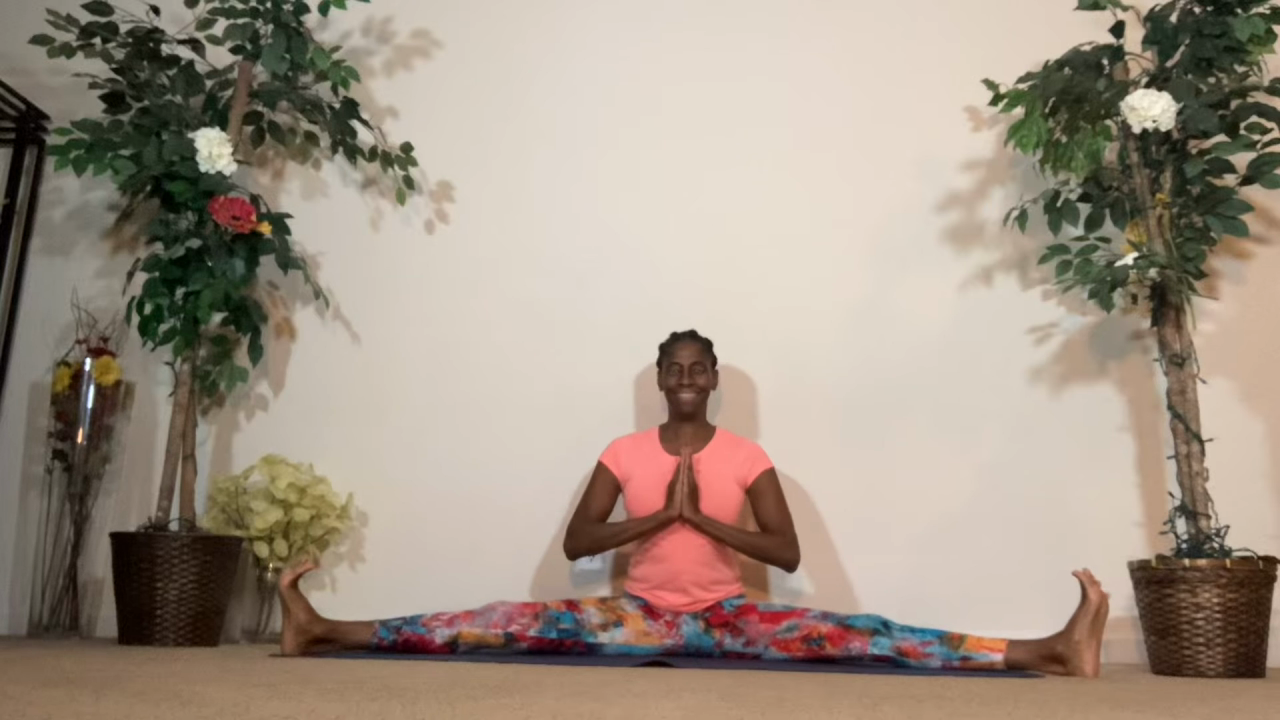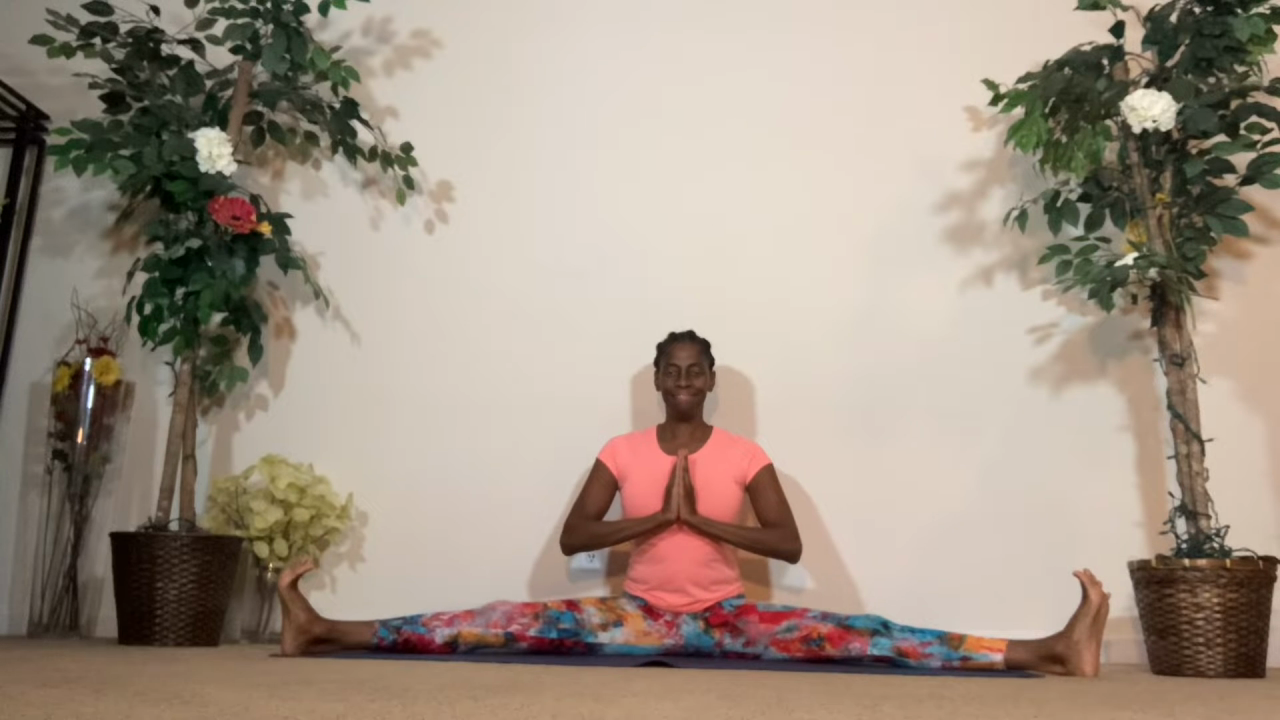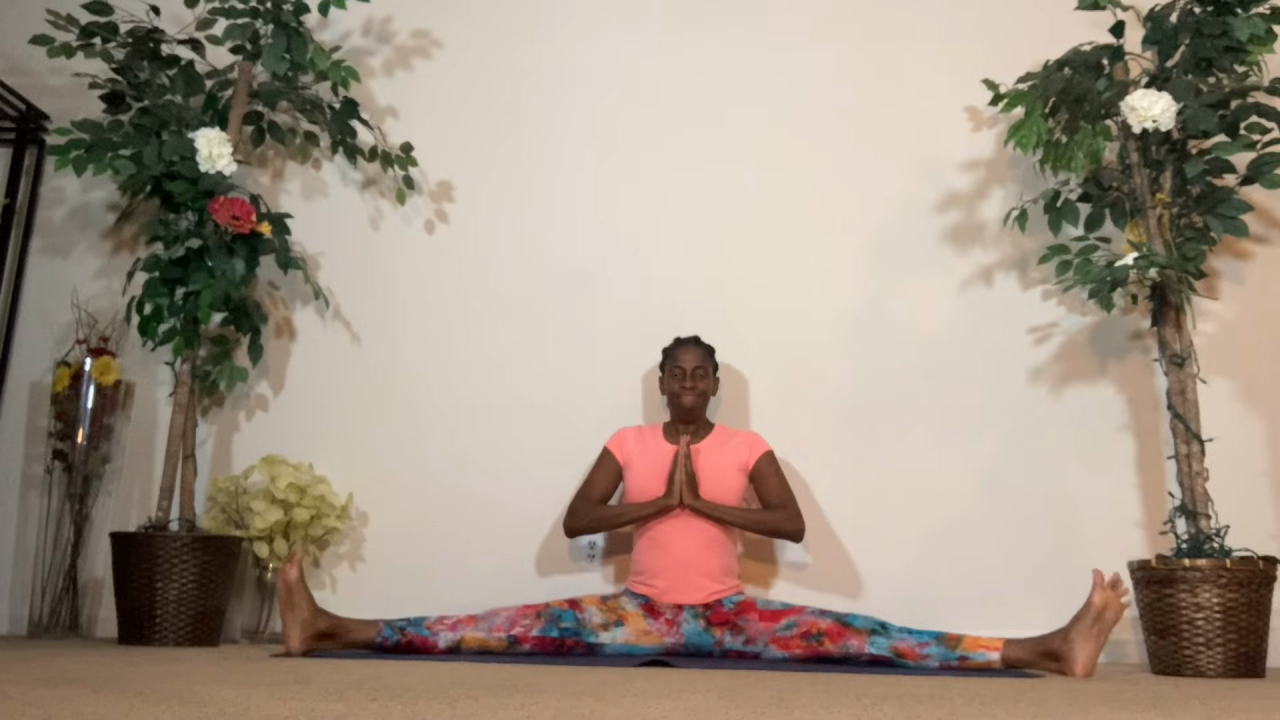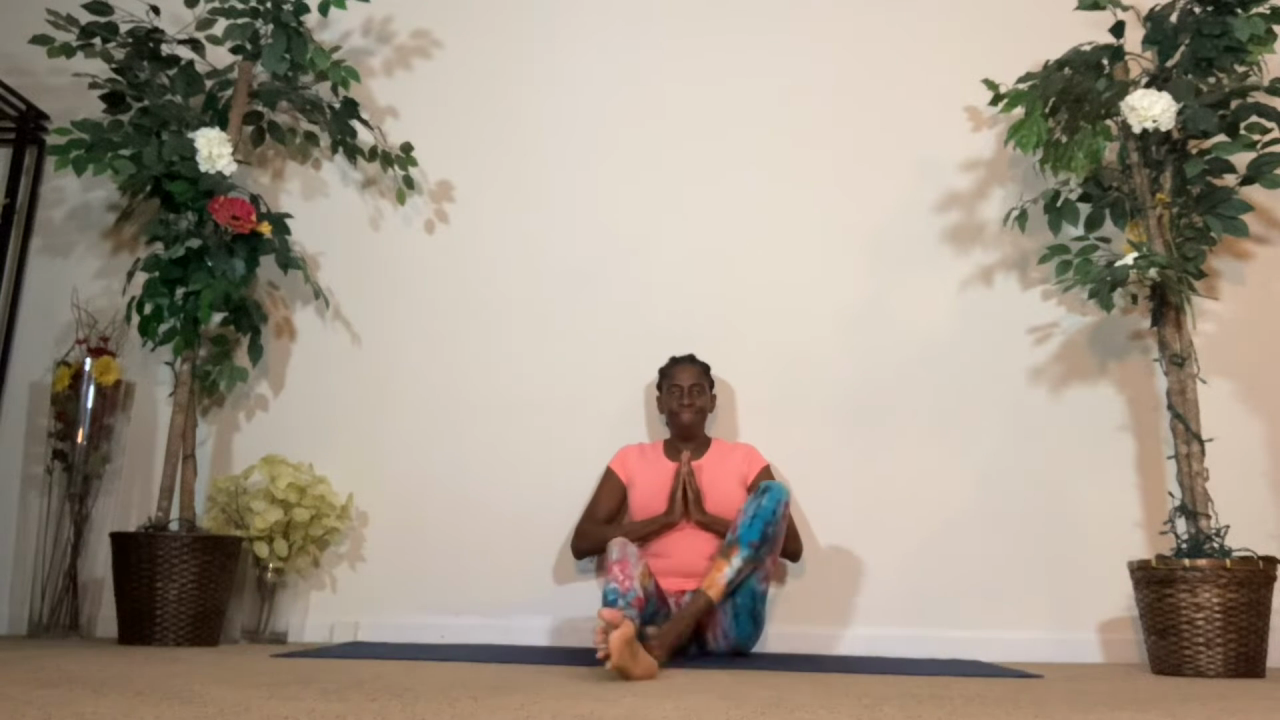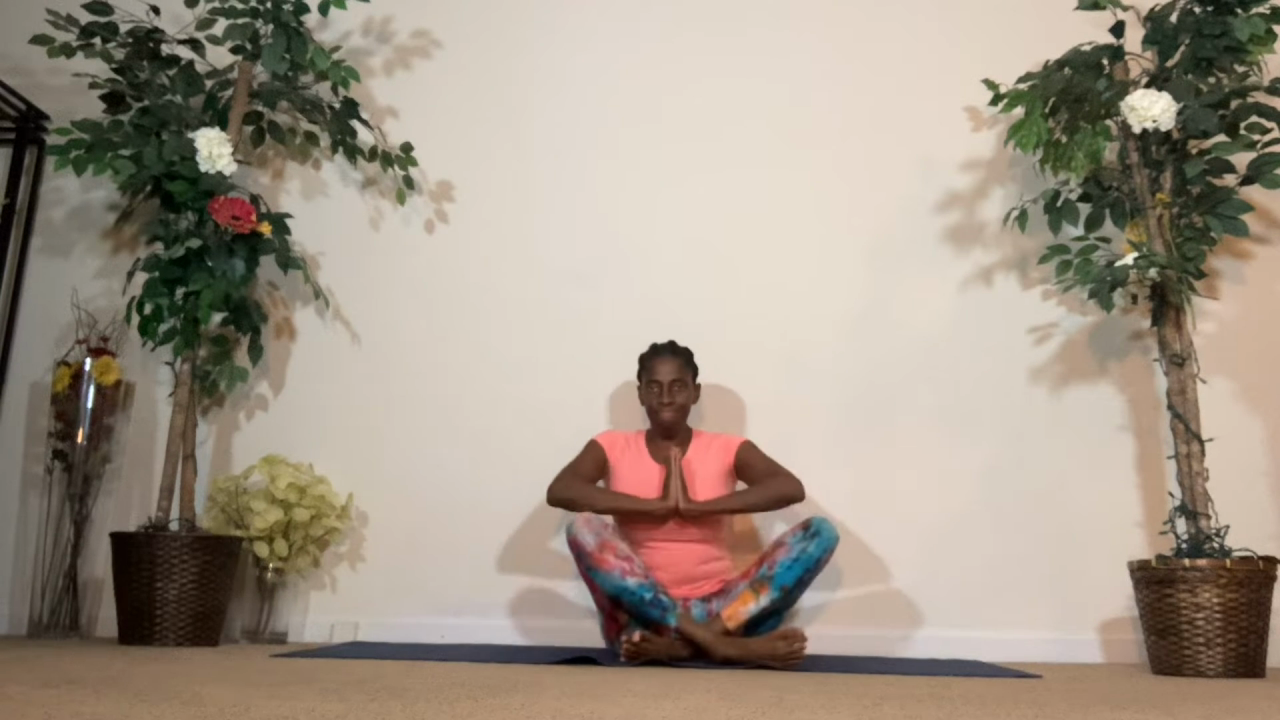
dt=1s
person 1, frame 1
left shoulder: (747, 457)
right shoulder: (623, 452)
left elbow: (787, 552)
right elbow: (577, 540)
left wrist: (702, 518)
right wrist: (658, 516)
left hip: (729, 620)
right hip: (637, 618)
left knee: (856, 638)
right knee: (514, 623)
left ankle: (1047, 653)
right ankle: (326, 632)
person 1, frame 2
left shoulder: (744, 454)
right shoulder: (621, 451)
left elbow: (788, 543)
right elbow: (572, 537)
left wrist: (700, 518)
right wrist: (656, 516)
left hip: (728, 619)
right hip: (636, 618)
left knee: (854, 636)
right knee: (514, 623)
left ankle: (1048, 651)
right ankle: (324, 630)
person 1, frame 3
left shoulder: (746, 446)
right shoulder: (627, 443)
left elbow: (793, 524)
right elbow: (575, 520)
left wrist: (703, 502)
right wrist: (658, 500)
left hip: (727, 614)
right hip: (641, 612)
left knee: (855, 635)
right knee: (514, 625)
left ankle: (1045, 651)
right ankle: (332, 630)
person 1, frame 4
left shoulder: (744, 458)
right shoulder: (630, 460)
left elbow: (792, 548)
right elbow: (582, 542)
left wrist: (705, 516)
right wrist: (666, 518)
left hip: (725, 620)
right hip: (655, 611)
left knee: (773, 493)
right knee: (622, 548)
left ankle: (670, 634)
right ankle: (627, 643)
person 1, frame 5
left shoulder: (726, 449)
right shoulder: (613, 446)
left elbow: (792, 489)
right elbow: (558, 492)
left wrist: (694, 506)
right wrist: (659, 506)
left hip: (718, 611)
right hip: (644, 620)
left knee: (820, 531)
right knee: (584, 527)
left ankle: (682, 644)
right ankle: (714, 643)
